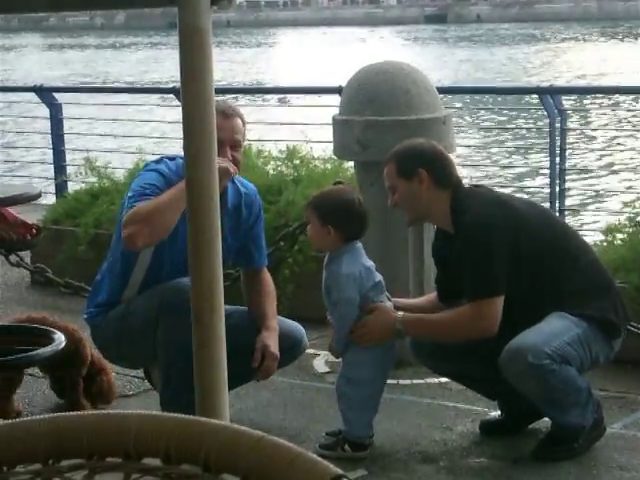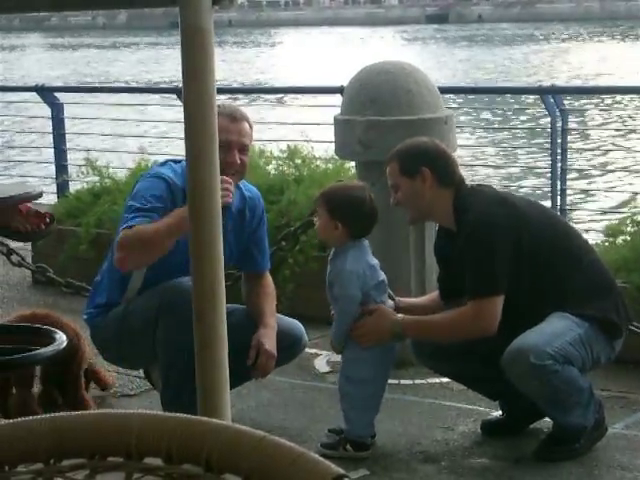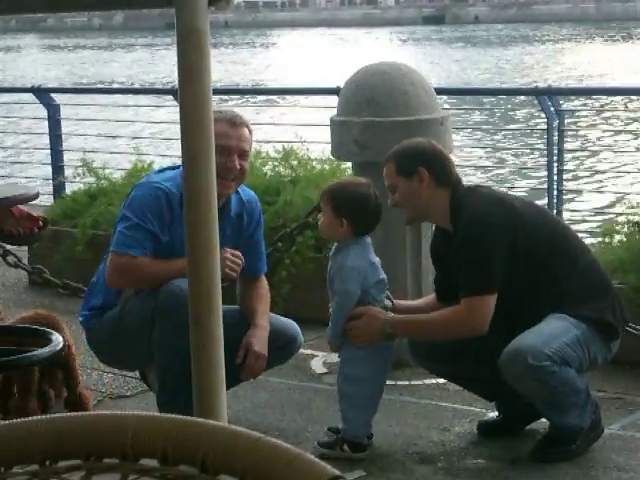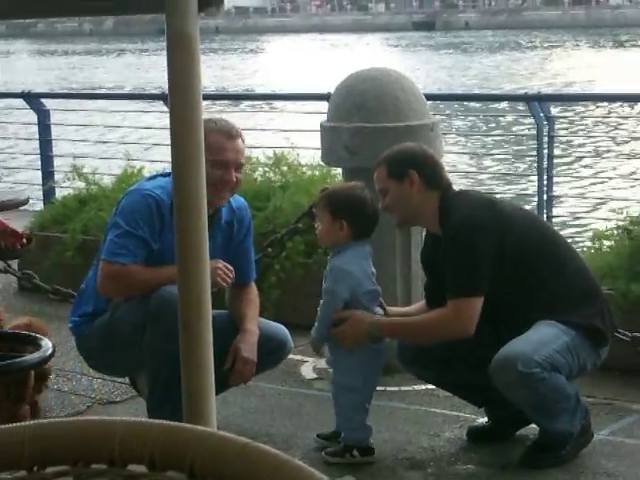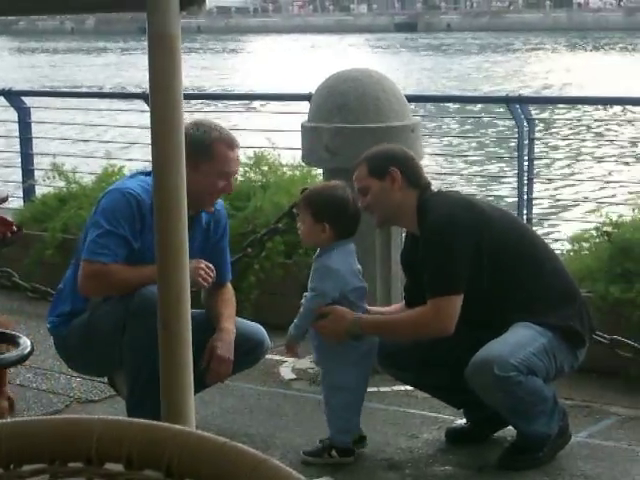
dt=0.2s
person 1, frame 1
left shoulder: (484, 219)
right shoulder: (449, 232)
left elbow: (483, 320)
right elbow: (449, 301)
left wrist: (398, 323)
right wrist: (392, 306)
left hip: (588, 317)
right hip: (529, 314)
left knee: (523, 356)
right knee: (429, 344)
left ankle: (582, 418)
right ankle: (521, 404)
person 1, frame 2
left shoulder: (487, 218)
right shoulder: (451, 230)
left elbow: (483, 320)
right elbow: (452, 300)
left wrist: (398, 326)
right wrist: (395, 306)
left hip: (589, 317)
right hip: (531, 314)
left knee: (526, 356)
right knee: (430, 344)
left ankle: (584, 417)
right ankle: (522, 403)
person 1, frame 3
left shoulder: (483, 217)
right shoulder: (448, 231)
left elbow: (474, 319)
right elbow: (449, 301)
left wrist: (389, 326)
right wrist: (391, 308)
left hip: (585, 318)
right hip: (527, 315)
left knee: (524, 357)
right knee: (426, 345)
left ankle: (580, 418)
right ankle: (519, 404)
person 1, frame 4
left shoulder: (471, 219)
right shoulder: (439, 236)
left elbow: (460, 321)
right elbow: (440, 307)
left wrist: (375, 328)
right wrist: (381, 314)
left hip: (574, 324)
right hip: (516, 322)
left knee: (514, 364)
right knee: (414, 350)
left ankle: (569, 425)
right ankle: (509, 410)
person 1, frame 5
left shoulder: (449, 218)
right shoulder: (419, 236)
left elbow: (441, 320)
right elbow: (419, 308)
left wrist: (356, 325)
right wrist: (361, 312)
left hip: (551, 326)
right hip: (493, 323)
left knee: (491, 367)
right knee: (394, 351)
left ankle: (548, 426)
right ankle: (487, 411)
person 2, frame 1
left shoulder: (245, 196)
right shoulder: (158, 176)
left elbow: (256, 273)
right elbow: (134, 235)
left wrist: (270, 330)
left hip: (187, 320)
right hip: (119, 322)
left knee: (291, 339)
right knee: (186, 293)
left ankle: (191, 387)
right ankle: (180, 415)
person 2, frame 2
left shoulder: (249, 201)
right shoulder: (161, 183)
left elbow: (257, 276)
right elbow: (125, 256)
left wrist: (267, 329)
left hip: (187, 321)
right hip: (119, 323)
left knee: (291, 337)
right knee: (185, 292)
left ankle: (192, 389)
right ankle: (180, 415)
person 2, frame 3
left shoulder: (247, 205)
right shoulder: (157, 193)
left elbow: (253, 279)
right elbow: (117, 273)
left wrist: (259, 330)
left hip: (184, 323)
right hip: (114, 326)
left knee: (286, 336)
right knee: (180, 294)
left ankle: (186, 386)
right ankle: (176, 416)
person 2, frame 4
left shoulder: (237, 211)
right shoulder: (148, 200)
left elbow: (243, 286)
right elbow: (109, 281)
left wrist: (248, 335)
left hip: (173, 329)
right hip: (104, 332)
left knee: (276, 341)
right knee: (172, 299)
left ankle: (178, 394)
right ankle: (166, 422)
person 2, frame 5
left shoulder: (214, 213)
right shoulder: (129, 198)
left elbow: (219, 286)
right elbow: (90, 280)
left wrist: (225, 333)
left hip: (148, 328)
right hip: (82, 332)
left knee: (254, 341)
right knee: (152, 299)
left ankle: (155, 393)
right ankle: (145, 422)
person 3, frame 1
left shoulder: (344, 270)
right shoulder: (348, 254)
left elbow: (348, 312)
left wrist: (337, 344)
right wrist: (338, 336)
left knee: (352, 386)
right knee: (358, 386)
left ankle: (356, 440)
right ankle: (359, 429)
person 3, frame 2
left shoulder: (348, 265)
right shoulder: (354, 250)
left elbow: (348, 308)
left wrist: (337, 340)
right wrist: (340, 335)
left knee: (354, 385)
right knee: (359, 385)
left ankle: (357, 440)
right ankle: (361, 429)
person 3, frame 3
left shoulder: (349, 262)
right shoulder: (356, 248)
left elbow: (345, 304)
left wrist: (333, 336)
right wrist: (338, 334)
left knee: (354, 385)
right knee: (361, 386)
left ankle: (354, 440)
right ankle: (358, 429)
person 3, frame 4
left shoulder: (343, 265)
right shoulder: (357, 253)
left elbow: (332, 306)
left wrist: (317, 337)
right wrist: (323, 335)
left hip: (355, 344)
right hip: (363, 340)
left knee: (348, 392)
right knee: (352, 393)
left ankle: (359, 445)
right ankle: (350, 432)
person 3, frame 5
left shoulder: (331, 265)
right shoulder: (340, 253)
left elbow: (315, 304)
left wrist: (294, 334)
right wrist: (303, 322)
left hip: (346, 344)
right hip: (353, 341)
left knee: (340, 391)
right knee: (342, 391)
left ankle: (340, 446)
right ankle: (350, 433)
